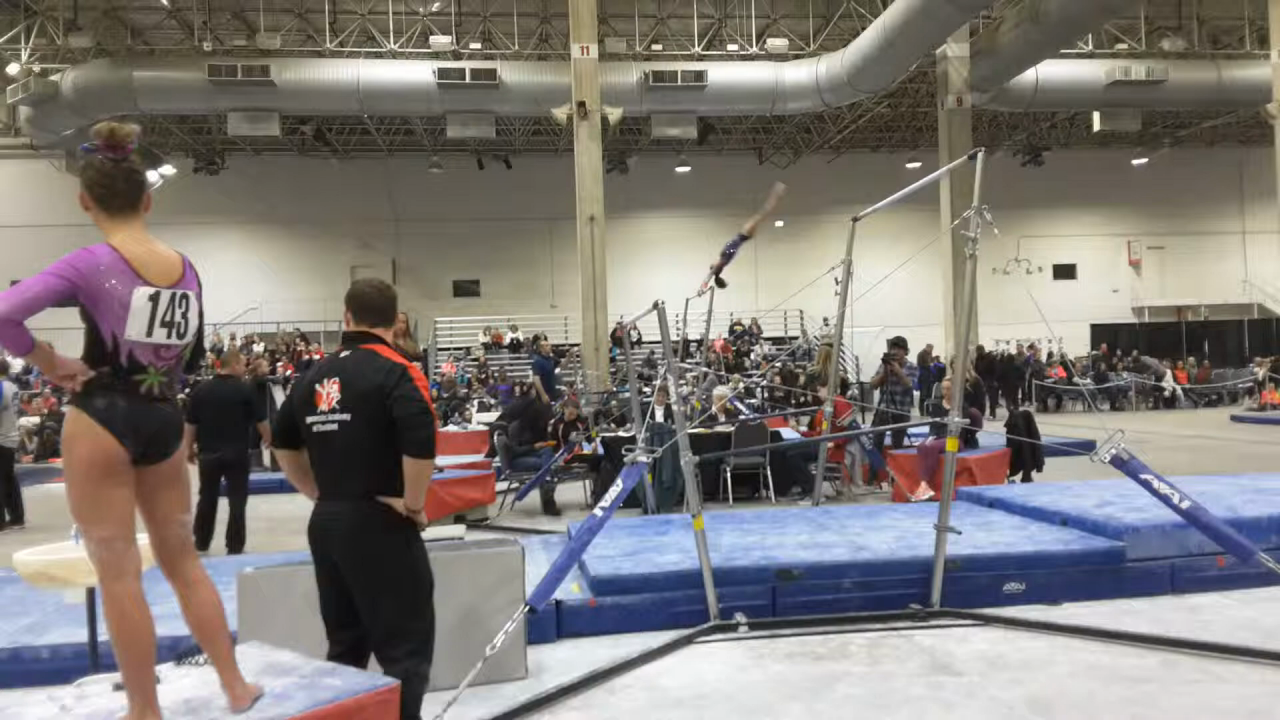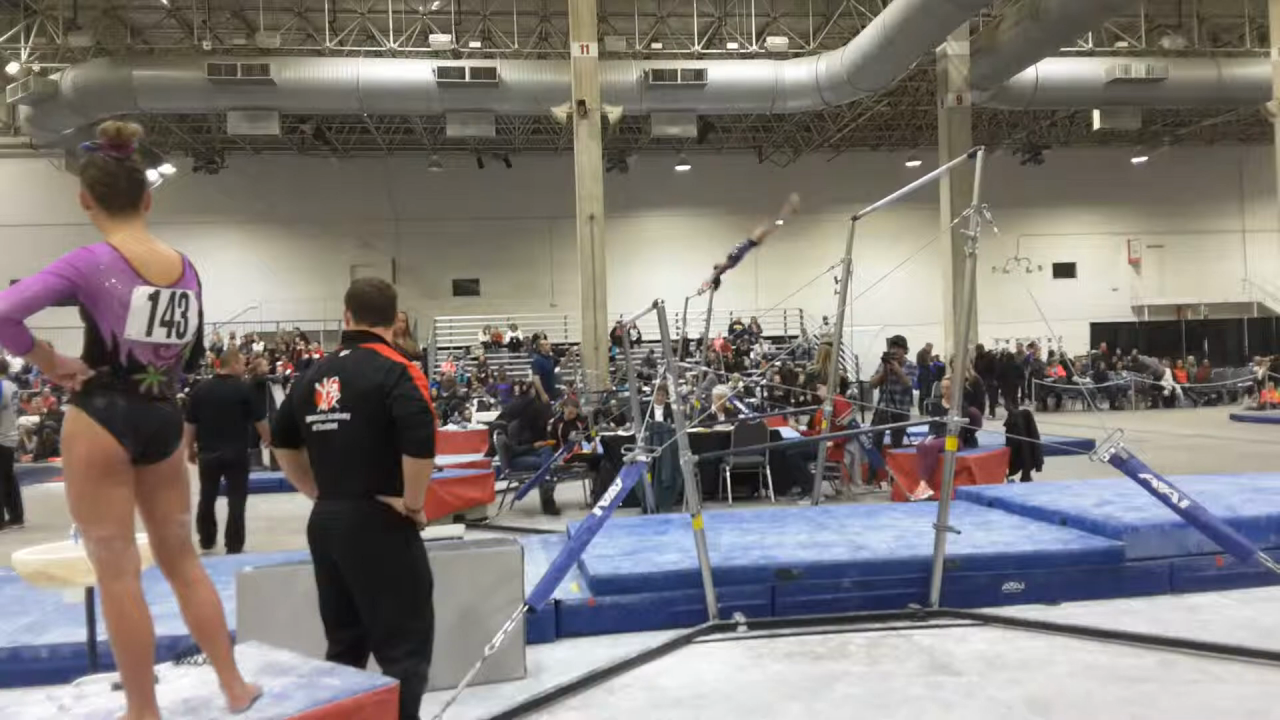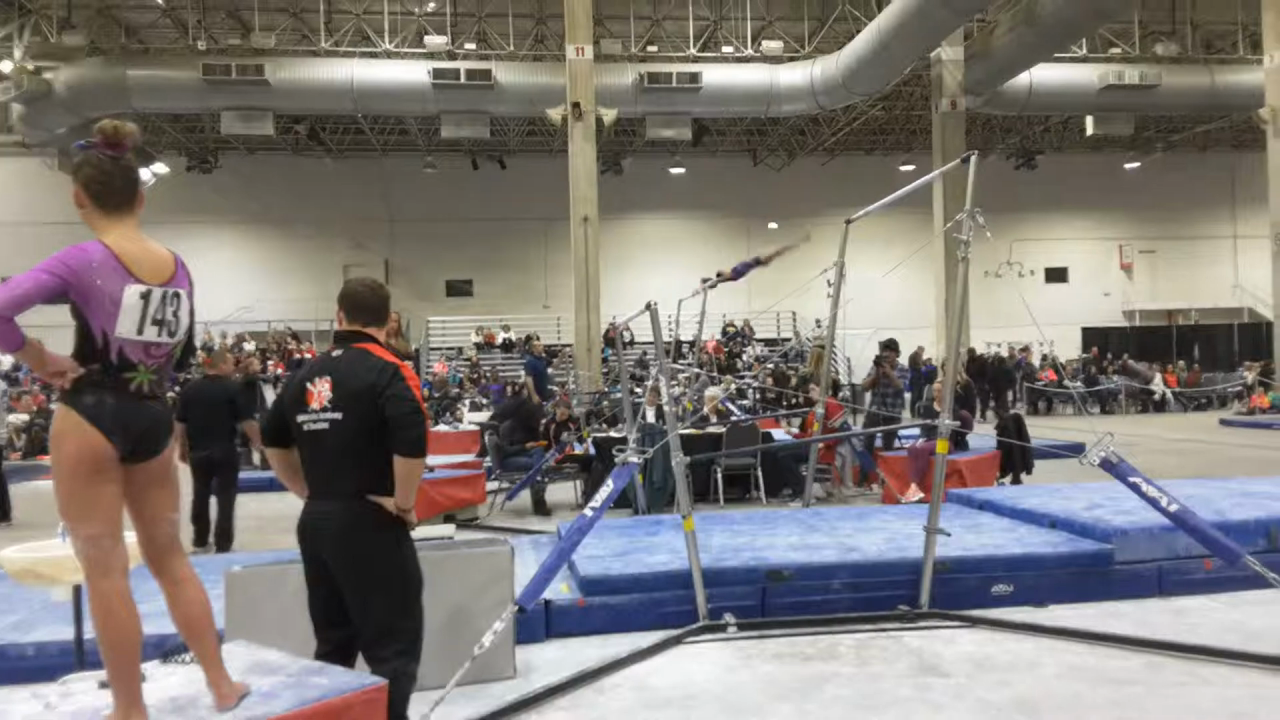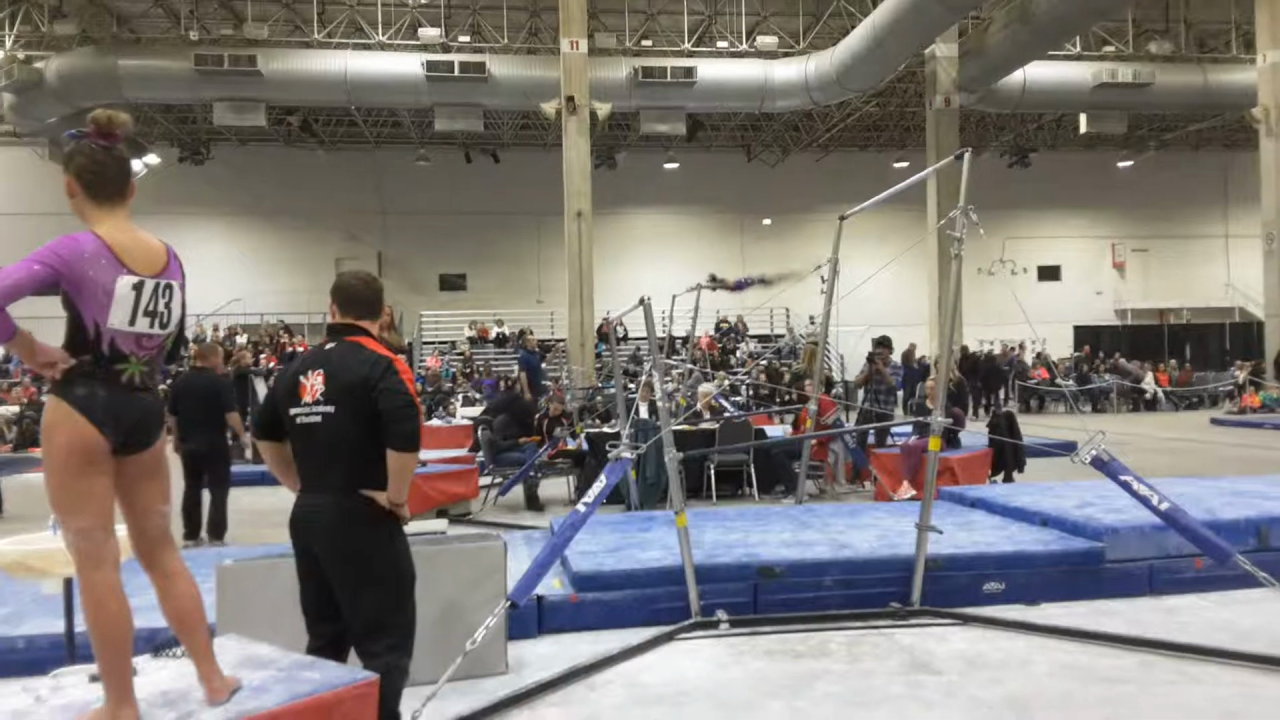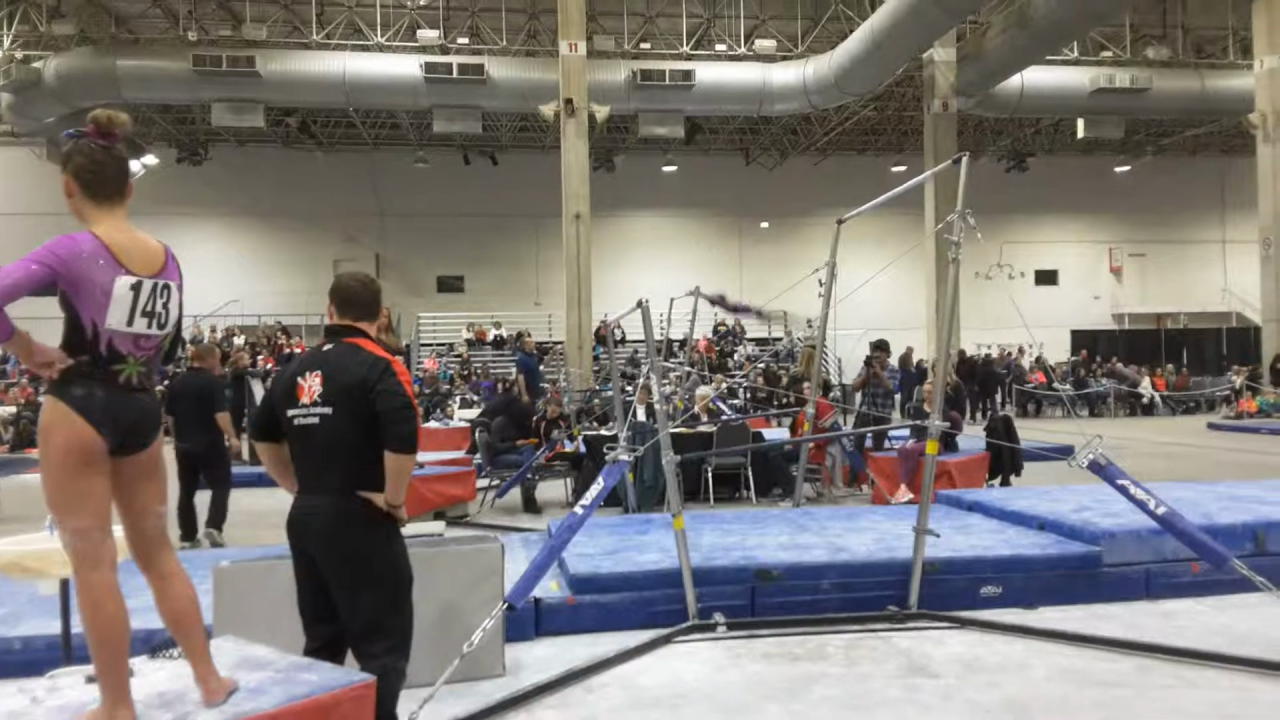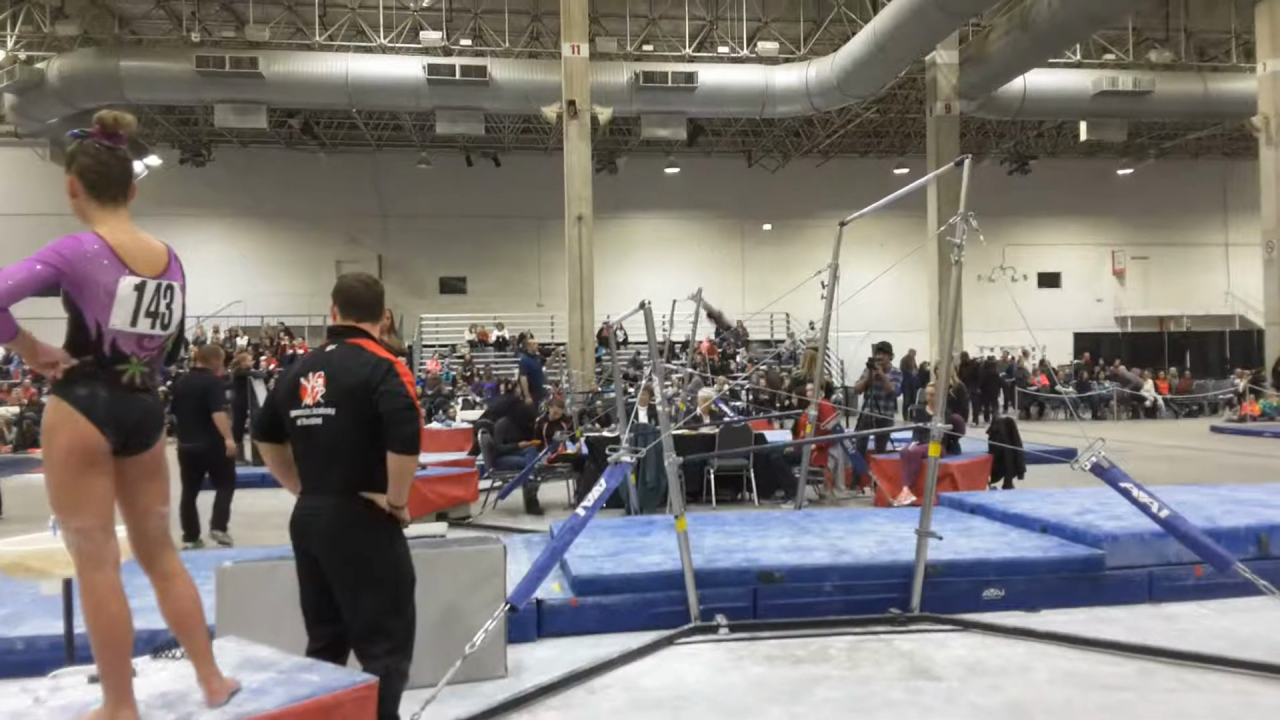
dt=0.1s
person 1, frame 1
left shoulder: (91, 265)
right shoulder: (186, 268)
right elbow: (192, 354)
left wrist: (49, 363)
left hip: (104, 422)
right hip: (164, 420)
left knee: (118, 575)
right knee: (183, 560)
person 1, frame 2
left shoulder: (90, 263)
right shoulder: (185, 267)
right elbow: (192, 353)
left wrist: (49, 362)
left hip: (103, 420)
right hip: (163, 419)
left knee: (118, 574)
right knee: (182, 560)
person 1, frame 3
left shoulder: (81, 261)
right shoulder: (177, 265)
right elbow: (180, 355)
right wrist: (144, 381)
left hip: (90, 419)
right hip: (153, 418)
left knee: (104, 573)
right knee: (170, 558)
person 1, frame 4
left shoulder: (73, 251)
right shoulder: (169, 256)
right elbow: (172, 346)
left hip: (82, 410)
right hip: (145, 410)
left knee: (96, 565)
right knee: (162, 551)
person 1, frame 5
left shoulder: (71, 251)
right shoulder: (166, 257)
right elbow: (168, 347)
right wrist: (133, 373)
left hip: (80, 411)
right hip: (141, 410)
left knee: (92, 566)
right knee: (157, 552)
person 1, frame 6
left shoulder: (76, 251)
right shoulder: (169, 258)
right elbow: (171, 346)
left hip: (83, 410)
right hip: (145, 411)
left knee: (95, 565)
right knee: (160, 552)
person 2, frame 1
left shoulder: (314, 376)
right shoulder: (395, 371)
left elbow: (283, 443)
right elbow: (421, 444)
right wrist: (413, 505)
left hip: (326, 523)
right hip: (379, 524)
left knee: (345, 645)
right knee: (405, 648)
person 2, frame 2
left shoulder: (314, 375)
right shoulder: (395, 370)
left elbow: (282, 441)
right elbow: (420, 443)
right wrist: (412, 504)
left hip: (326, 522)
right hip: (378, 523)
left knee: (344, 644)
right knee: (404, 648)
person 2, frame 3
left shoulder: (306, 374)
right shoulder: (387, 370)
left elbow: (273, 441)
right elbow: (412, 443)
right wrist: (403, 503)
left hip: (316, 521)
right hip: (368, 523)
left knee: (333, 645)
right knee: (393, 649)
person 2, frame 4
left shoulder: (298, 367)
right shoulder: (380, 364)
left elbow: (265, 434)
right elbow: (405, 437)
right wrist: (396, 498)
left hip: (308, 515)
right hip: (361, 518)
left knee: (325, 638)
right knee: (385, 643)
person 2, frame 5
left shoulder: (296, 368)
right shoulder: (378, 366)
left elbow: (262, 435)
right elbow: (403, 438)
right wrist: (394, 500)
left hip: (305, 516)
right hip: (358, 519)
left knee: (322, 639)
right knee: (382, 643)
person 2, frame 6
left shoulder: (300, 369)
right shoulder: (382, 367)
left elbow: (266, 435)
right elbow: (406, 440)
right wrist: (396, 501)
left hip: (308, 517)
right hip: (362, 520)
left knee: (325, 640)
right knee: (384, 645)
person 3, frame 1
left shoulder: (201, 390)
right shoulder: (245, 389)
left elbow: (190, 423)
right elbow: (260, 420)
left wrist: (190, 449)
right wrist: (267, 438)
left hip: (208, 453)
right hip: (237, 453)
left knee: (206, 499)
right knee: (237, 501)
left ankle: (201, 545)
right ankle: (235, 549)
person 3, frame 2
left shoulder: (200, 389)
right shoulder: (243, 388)
left elbow: (190, 423)
right elbow: (259, 419)
left wrist: (190, 449)
right wrist: (267, 438)
left hip: (207, 453)
right hip: (235, 452)
left knee: (207, 498)
right knee: (236, 501)
left ankle: (206, 542)
right ankle: (234, 548)
person 3, frame 3
left shoulder: (189, 389)
right shoulder: (232, 389)
left elbow: (180, 423)
right elbow: (247, 419)
left wrist: (182, 448)
right wrist: (257, 440)
left hip: (197, 452)
right hip: (224, 451)
left knee: (200, 496)
right knee: (225, 499)
left ankle: (200, 542)
right ankle: (222, 547)
person 3, frame 4
left shoulder: (180, 382)
right shoulder: (219, 380)
left elbow: (172, 415)
right elbow: (230, 412)
left wrist: (176, 439)
right wrist: (242, 434)
left hip: (188, 444)
right hip: (214, 443)
left knee: (191, 490)
right knee: (218, 491)
left ankle: (191, 536)
right ankle: (215, 537)
person 3, frame 5
left shoulder: (176, 383)
right shoulder: (213, 381)
left elbow: (169, 415)
right elbow: (221, 413)
right wrist: (233, 437)
left hip: (183, 444)
right hip: (209, 443)
left knee: (187, 491)
right knee: (220, 485)
left ankle: (188, 537)
right ankle: (214, 526)
person 3, frame 6
left shoulder: (180, 383)
right shoulder: (214, 381)
left elbow: (175, 414)
right elbow: (218, 413)
right wrist: (229, 438)
left hip: (186, 444)
right hip: (212, 443)
left knee: (189, 491)
right knee: (226, 484)
left ankle: (190, 537)
right ankle: (219, 528)
